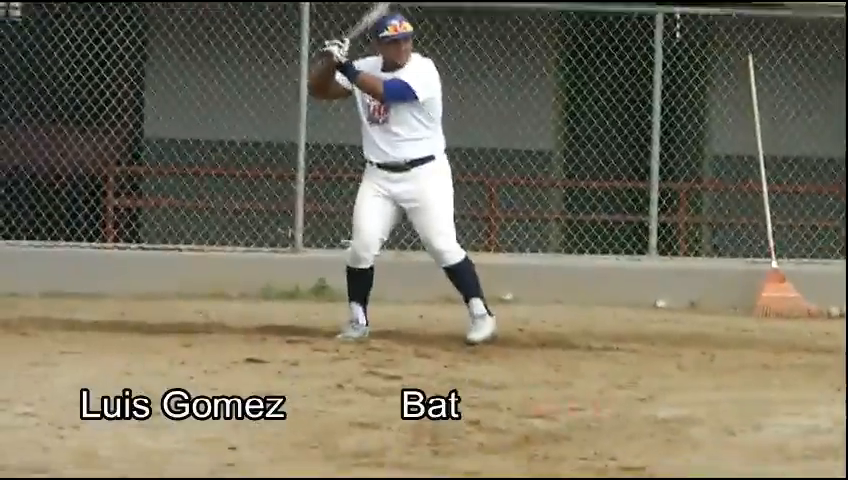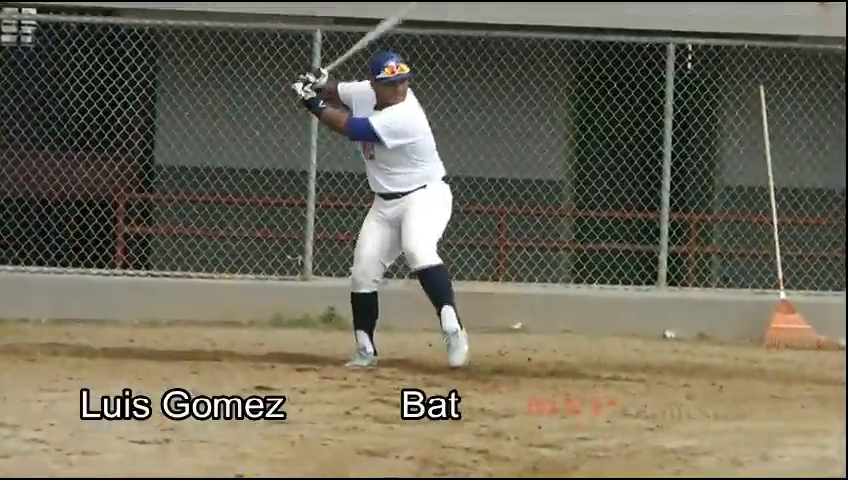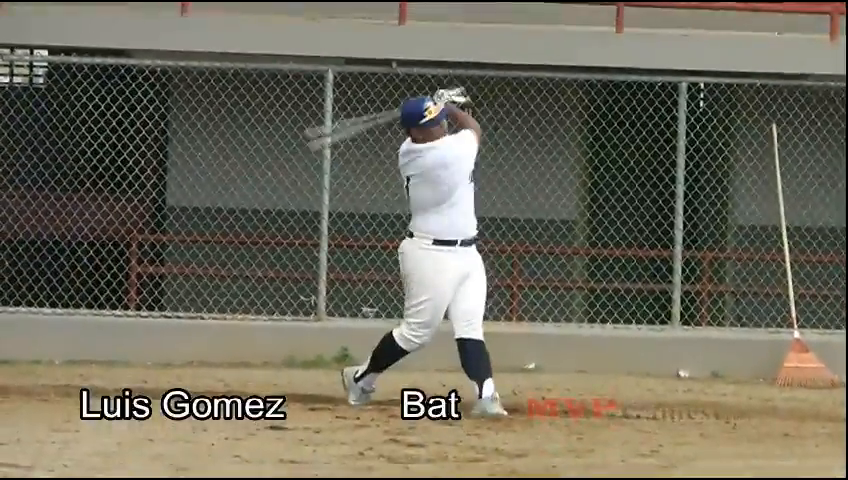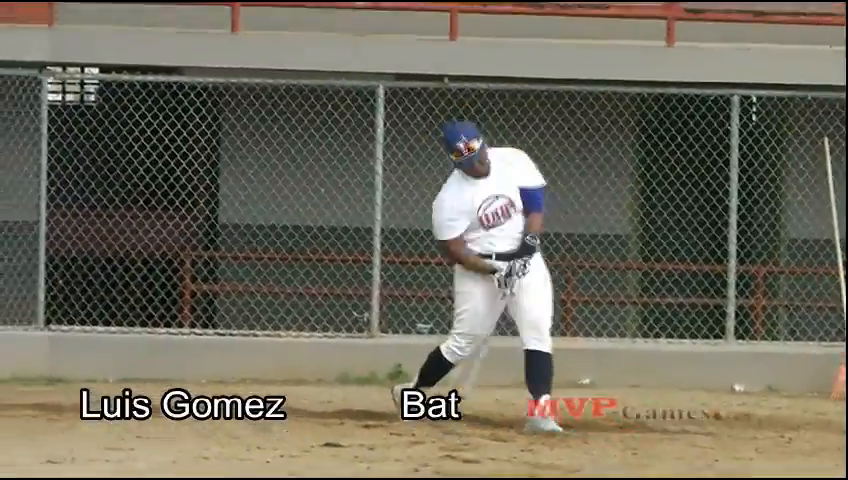
dt=0.7s
person 1, frame 1
left shoulder: (423, 70)
right shoulder: (365, 67)
left elbow: (386, 91)
right elbow: (318, 90)
left wrist: (345, 66)
right wrist: (329, 59)
left hip: (425, 173)
right hip: (379, 176)
left knee: (444, 246)
right knee: (361, 248)
left ankle: (481, 315)
right ankle: (357, 321)
person 1, frame 2
left shoulder: (405, 115)
right shoulder: (365, 93)
left elbow: (349, 128)
right elbow: (333, 92)
left wrist: (312, 103)
right wrist: (316, 87)
left hip: (425, 194)
right hip: (386, 202)
left knee: (417, 249)
right knee: (363, 272)
left ankle: (451, 326)
right ankle: (365, 350)
person 1, frame 3
left shoulder: (410, 150)
right shoulder: (447, 152)
right elbow: (473, 130)
right wrist: (455, 110)
right hip: (432, 255)
left knee: (470, 325)
right knee: (417, 330)
left ankle: (486, 396)
right ankle: (360, 377)
person 1, frame 4
left shoulder: (514, 160)
right shoulder: (451, 196)
left elbow: (536, 207)
right elbow: (451, 248)
left wrist: (527, 249)
right wrist: (492, 271)
left hip: (527, 265)
right hip: (479, 272)
left knee: (538, 333)
right knee: (463, 342)
left ankle: (540, 412)
right ankle: (410, 393)
